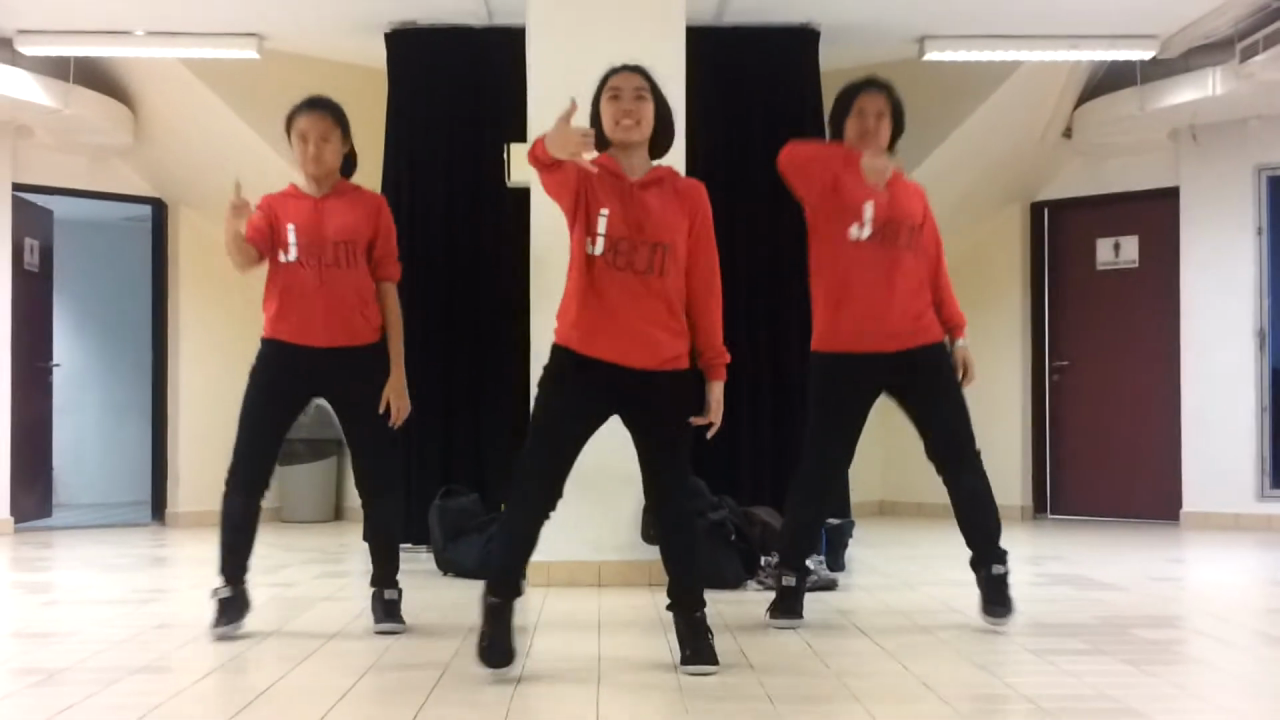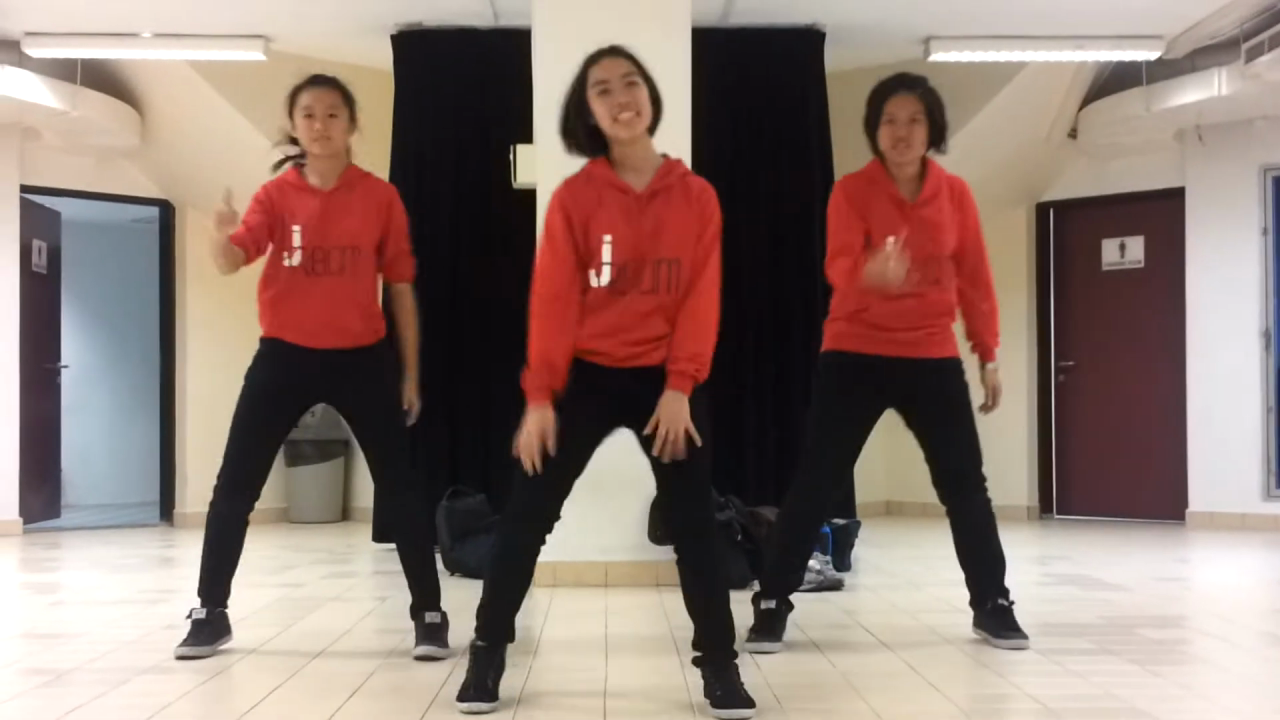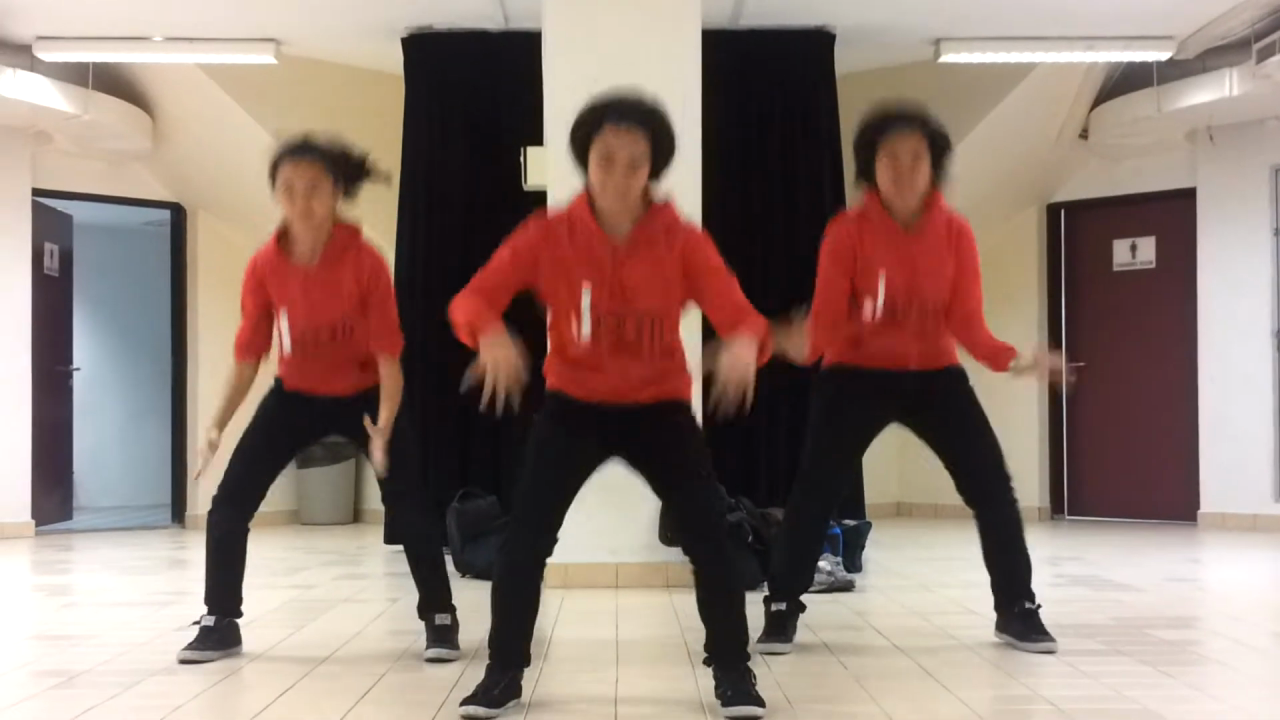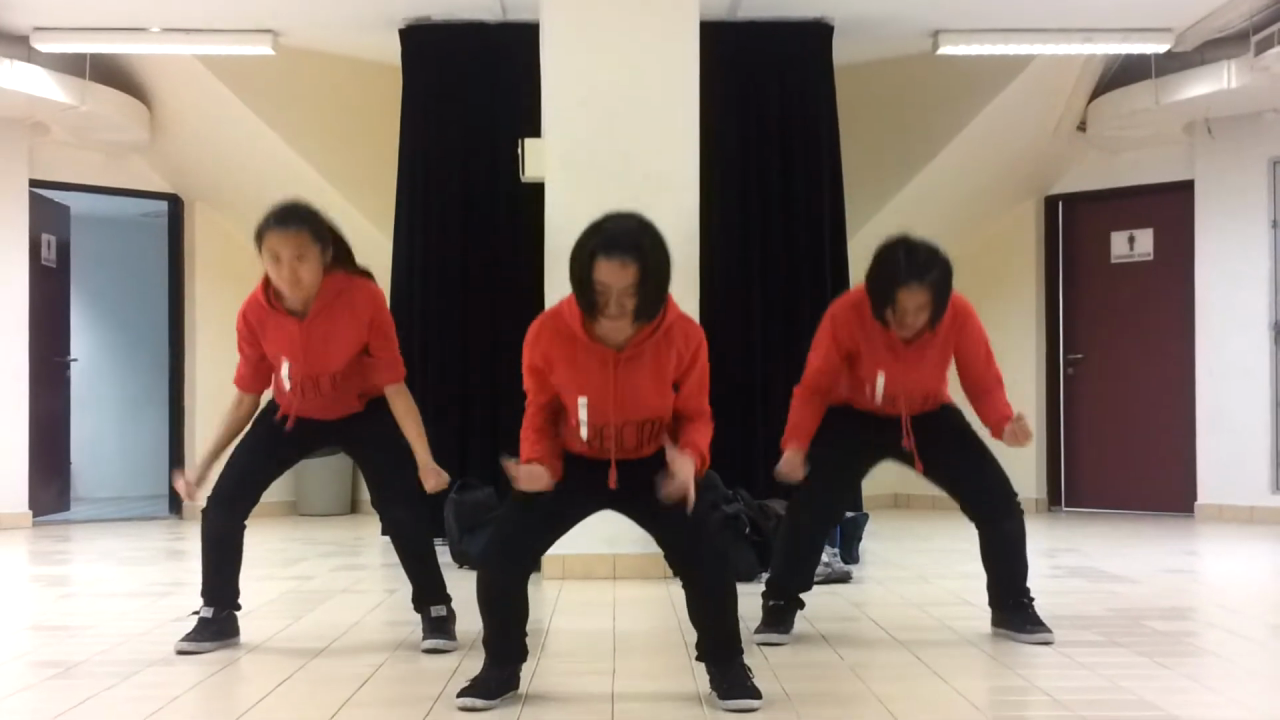
dt=0.5s
person 1, frame 1
left shoulder: (688, 195)
right shoulder: (582, 175)
left elbow: (704, 285)
right elbow: (552, 175)
left wrist: (716, 370)
right wrist: (551, 148)
left hip: (664, 374)
right hip: (580, 363)
left knee: (672, 503)
right knee: (533, 489)
left ankle: (692, 621)
right ankle: (499, 607)
person 1, frame 2
left shoulder: (696, 194)
right shoulder: (573, 196)
left elbow: (702, 299)
right elbow: (555, 298)
left wrist: (682, 385)
right wrist: (540, 397)
left hip: (665, 379)
right hip: (584, 373)
left knee: (695, 520)
right knee: (528, 510)
left ankle: (719, 665)
right ankle: (488, 652)
person 1, frame 3
left shoulder: (682, 239)
right shoulder: (550, 233)
left elbow: (738, 313)
right elbow: (473, 297)
left wrist: (747, 343)
right wrist: (489, 334)
left hip: (659, 411)
right hip: (573, 408)
left knee: (709, 535)
right knee: (525, 538)
person 1, frame 4
left shoulder: (682, 335)
right shoulder: (549, 331)
left elbow: (695, 419)
right elbow: (539, 419)
left wrist: (687, 457)
right wrist: (536, 463)
left hip: (650, 465)
right hip: (572, 465)
left knee: (705, 557)
right knee: (500, 559)
left ankle: (726, 665)
right ankle: (502, 666)
person 2, frame 1
left shoulder: (369, 207)
right shoulder: (274, 208)
left elbow: (389, 292)
right elbow: (243, 260)
left wrist: (398, 372)
right wrist: (233, 227)
left hip: (358, 356)
right hip: (284, 354)
left knee: (377, 482)
right knee: (245, 476)
left ankle: (386, 592)
right ankle: (232, 589)
person 2, frame 2
left shoulder: (380, 197)
right shoulder: (276, 194)
left elbow: (401, 289)
right elbow: (229, 260)
left wrist: (411, 373)
right wrist: (222, 233)
left hip: (363, 358)
right hip: (285, 355)
left knee: (402, 486)
right knee: (234, 486)
left ankle: (429, 614)
right ankle: (210, 613)
person 2, frame 3
left shoulder: (366, 263)
right shoulder: (264, 267)
left elbow: (389, 359)
right elbow: (247, 358)
left wrist: (385, 428)
right wrist: (218, 423)
left hip: (363, 397)
right hip: (295, 398)
left knee: (408, 507)
right knee: (229, 504)
left ankle: (441, 621)
right ankle: (220, 624)
person 2, frame 4
left shoulder: (362, 298)
right shoulder: (255, 311)
left elbow: (395, 387)
right elbow: (247, 398)
left wrist: (424, 459)
right wrist: (204, 464)
left hip: (365, 413)
right hip: (291, 415)
left knee: (402, 508)
right knee: (222, 506)
left ankle: (436, 611)
right ankle: (218, 614)
person 3, frame 1
left shoulder: (911, 191)
right shoulder: (824, 183)
left elbow: (934, 268)
right elbow: (790, 159)
left wrist: (957, 333)
right wrist: (857, 161)
left hip: (919, 345)
right hip: (842, 349)
left knee: (960, 458)
right knee: (821, 468)
left ankle: (991, 569)
right ankle: (791, 581)
person 3, frame 2
left shoulder: (956, 194)
right shoulder: (853, 191)
left elbow: (975, 282)
right elbow: (837, 264)
left wrist: (989, 357)
right wrist: (868, 268)
left hip: (932, 359)
right hip: (854, 355)
left knee: (964, 483)
right knee: (816, 480)
left ankle: (992, 604)
right ankle: (771, 604)
person 3, frame 3
left shoulder: (955, 232)
right shoulder: (844, 235)
left elbow: (969, 330)
right elbow: (828, 324)
left wrist: (1014, 361)
right wrist: (805, 342)
left hip: (933, 376)
right hip: (854, 376)
left knee: (992, 484)
right knee: (815, 486)
left ankle: (1017, 610)
right ankle: (781, 609)
person 3, frame 4
left shoulder: (959, 316)
right shoulder: (848, 313)
left elbow: (982, 385)
right elbow: (812, 391)
left wrist: (1005, 424)
right wrist: (795, 447)
left hip: (929, 417)
right hip: (854, 417)
left knee: (999, 503)
right knee: (813, 502)
left ankle: (1012, 606)
right ankle: (780, 604)
